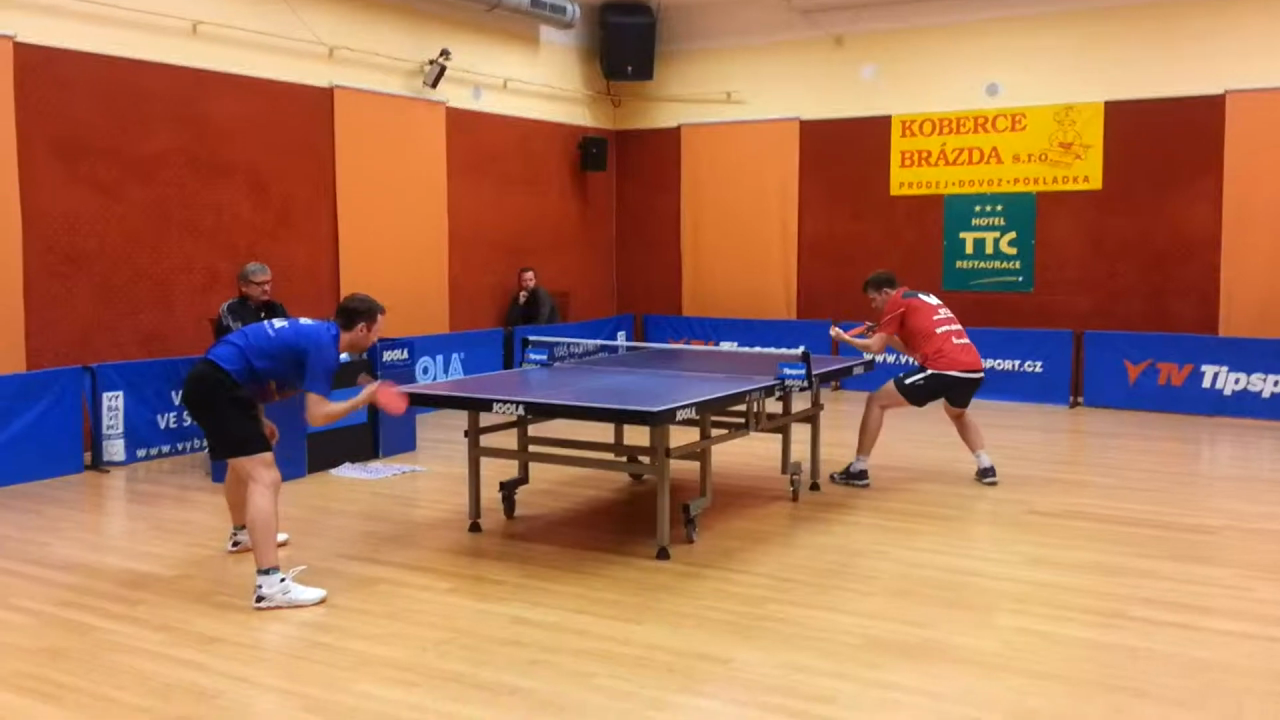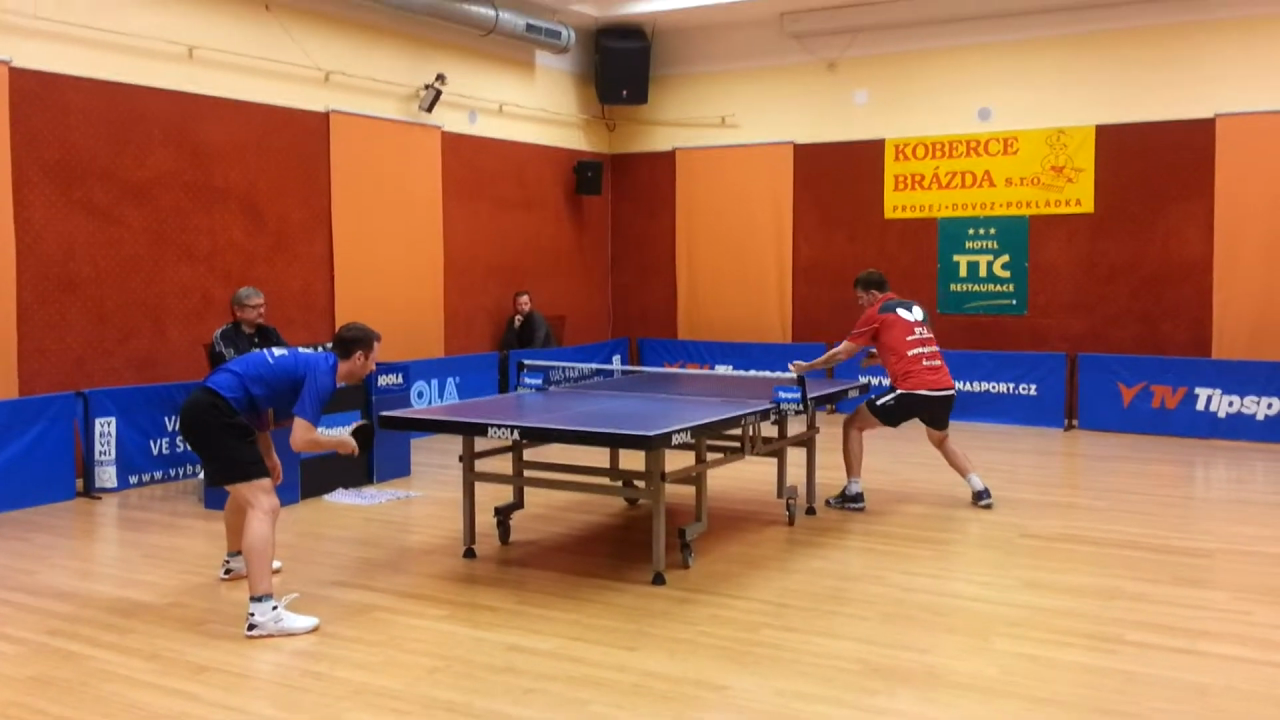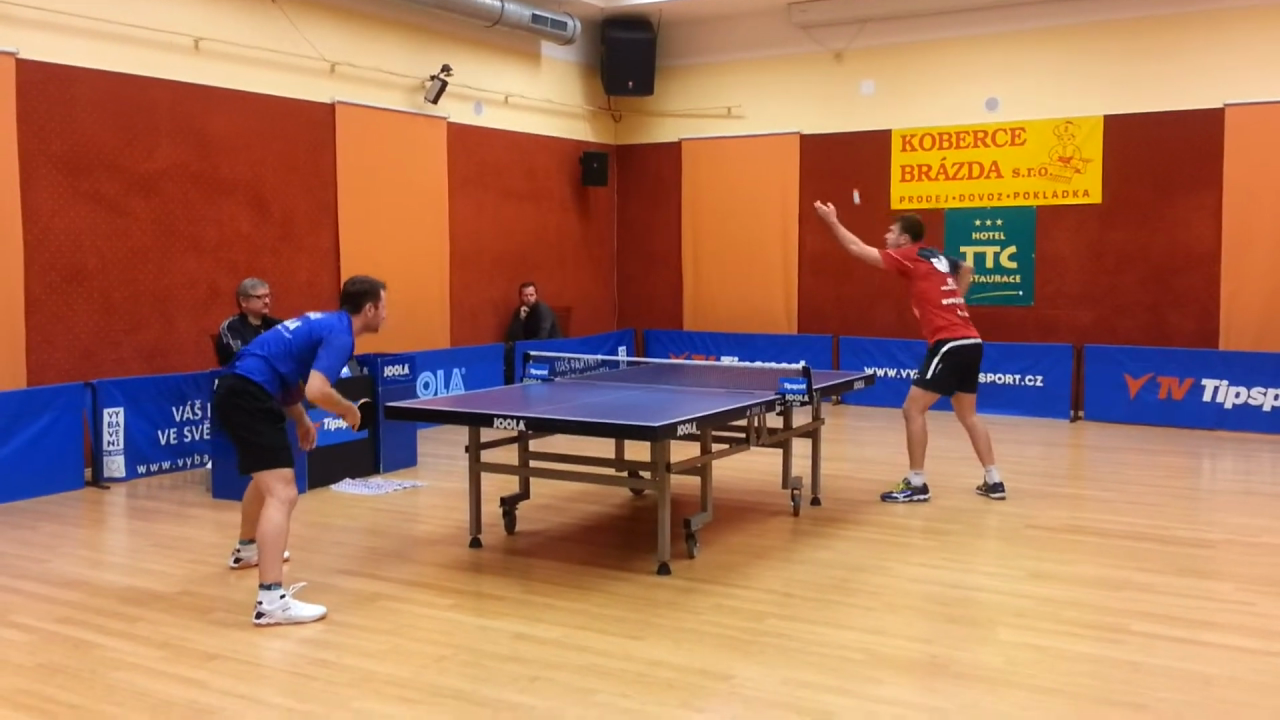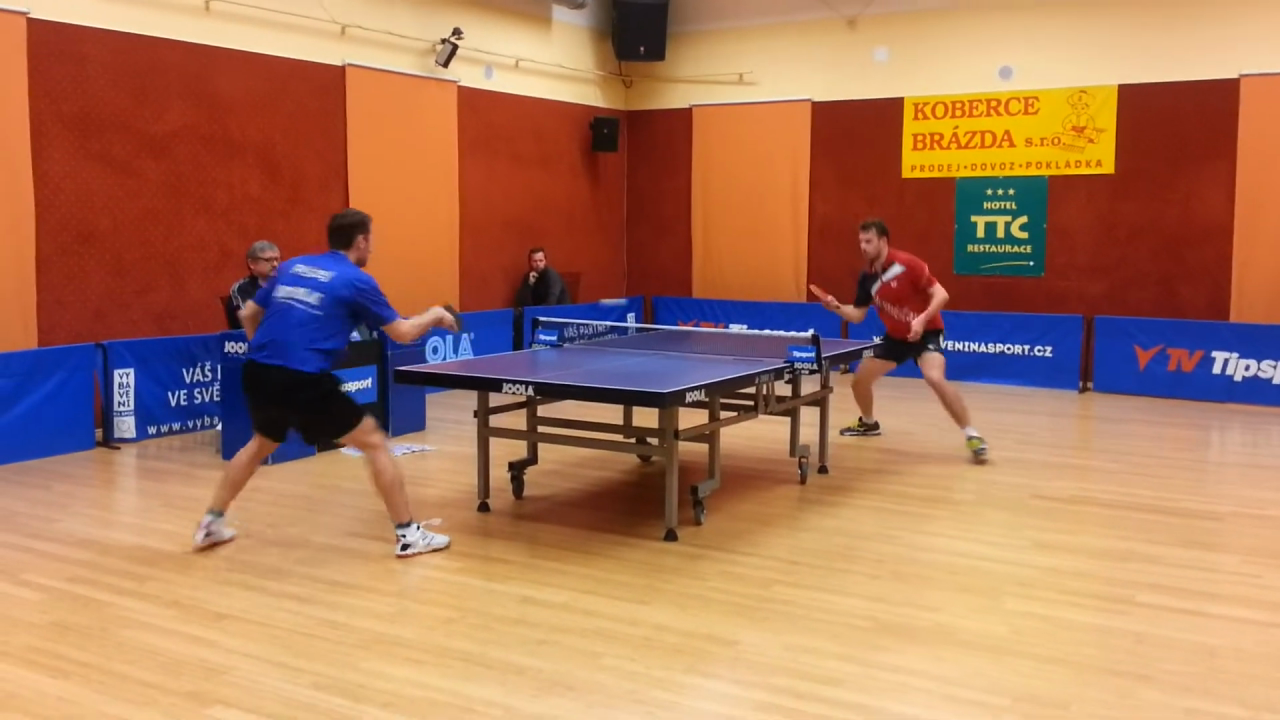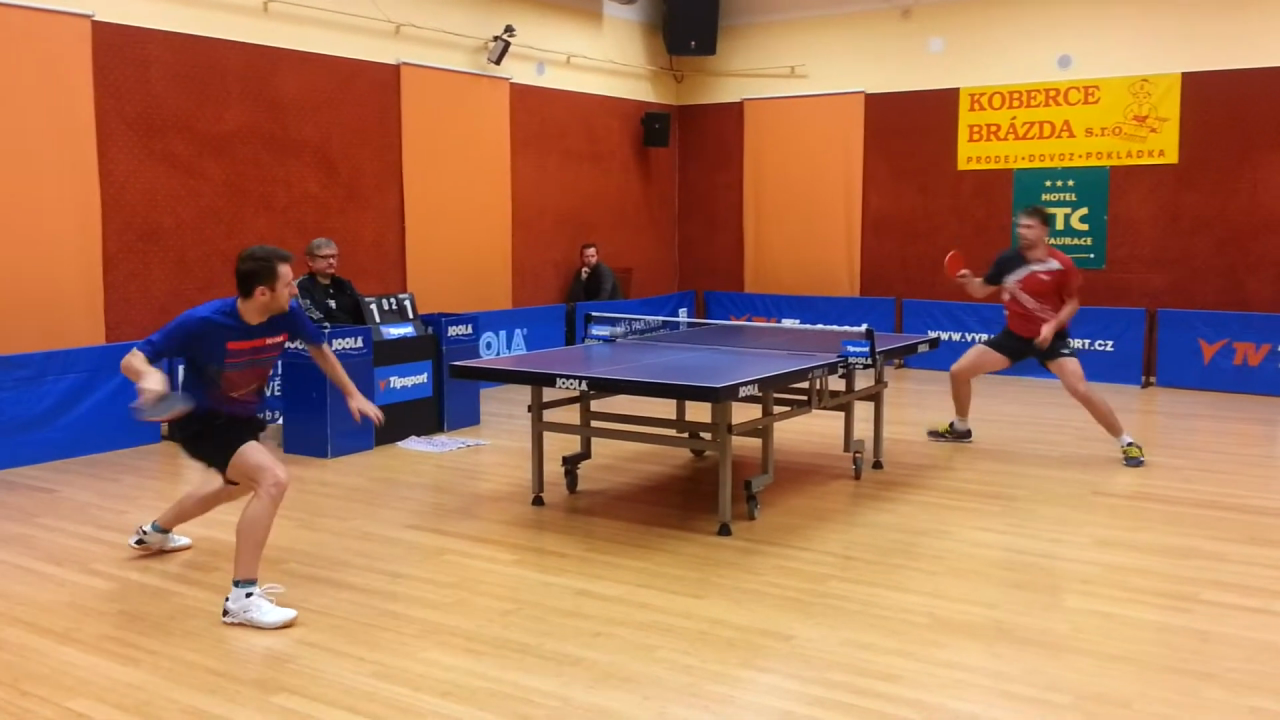
dt=1s
person 1, frame 1
left shoulder: (315, 332)
right shoulder: (324, 345)
right elbow: (317, 415)
left wrist: (257, 418)
right wrist: (363, 399)
left hip: (208, 379)
right hip: (217, 386)
left knee: (243, 461)
right knee: (264, 479)
left ankle: (242, 534)
right ankle: (270, 584)
person 1, frame 2
left shoulder: (311, 362)
right shoulder: (322, 373)
right elbow: (301, 440)
left wrist: (268, 455)
right wrist: (341, 443)
left hip: (204, 406)
right hip: (216, 413)
left knee: (245, 488)
right knee: (263, 506)
left ankle: (236, 560)
right ankle: (262, 612)
person 1, frame 3
left shoulder: (323, 323)
right shoulder: (340, 335)
right elbow: (316, 391)
left wrist: (301, 419)
right wrist: (349, 411)
left hip: (234, 390)
right hip: (248, 398)
left knee: (267, 474)
right knee: (281, 494)
left ankle: (246, 549)
right ankle: (271, 599)
person 1, frame 4
left shoulder: (291, 267)
right shoulder: (357, 281)
left elbow: (248, 315)
right elbow: (402, 332)
right wrist: (435, 315)
left hip: (258, 374)
right hip: (304, 382)
left knee: (261, 443)
right knee: (375, 445)
left ankle: (212, 523)
right ankle: (408, 533)
person 1, frame 5
left shoulder: (288, 314)
right shoulder: (202, 322)
left elbow: (319, 349)
right elbow: (131, 360)
left wrist: (352, 394)
right wrist: (150, 377)
left hip: (242, 418)
right hip: (202, 421)
left knee: (237, 484)
right knee: (272, 481)
left ankle: (154, 532)
right ankle: (243, 597)
person 2, frame 1
left shoulder: (897, 302)
right shoulder: (924, 301)
left elbow: (875, 348)
left wrist: (845, 338)
right wrist: (884, 334)
left hip: (944, 370)
right hip: (974, 370)
left knee: (877, 401)
right knee: (957, 414)
left ankle: (859, 469)
right ankle: (986, 466)
person 2, frame 2
left shoulder: (875, 314)
right shoulder: (915, 309)
left elbow: (841, 354)
left wrist: (807, 367)
left hip: (913, 391)
right hip: (945, 390)
left knee: (853, 424)
right knee: (942, 440)
left ankle: (853, 492)
right ankle: (979, 489)
person 2, frame 3
left shoulder: (909, 256)
right shoulder: (939, 258)
left elbow: (859, 250)
right elbow: (966, 269)
left wrist: (832, 221)
left hip: (949, 344)
right hip: (970, 343)
left knee: (913, 409)
right knee: (968, 414)
left ankle: (916, 483)
right ankle: (994, 481)
person 2, frame 4
left shoulder: (908, 265)
right shoulder: (867, 278)
left elbow: (941, 295)
right elbow: (858, 315)
left wrist: (922, 319)
right wrist: (838, 308)
left hip: (927, 333)
right hip: (895, 338)
left knee: (935, 378)
right knee: (860, 379)
left ankle: (972, 436)
right ankle: (868, 422)
person 2, frame 5
left shoulder: (1062, 266)
right shoulder: (1008, 260)
left elbow: (1071, 304)
right elbow: (981, 291)
left wrist: (1052, 327)
right wrist: (969, 281)
left hip: (1050, 337)
right hip: (1014, 335)
left knee: (1081, 390)
right knee: (958, 372)
left ankle: (1126, 443)
right ankle: (960, 428)
